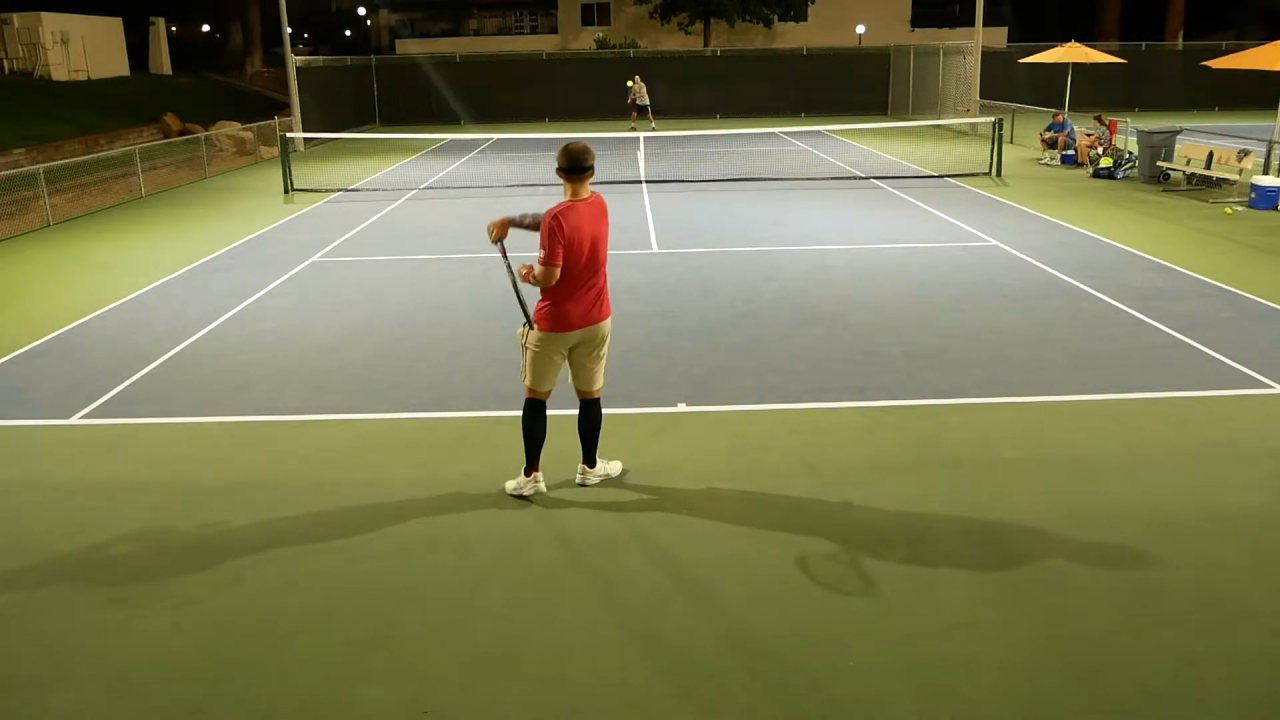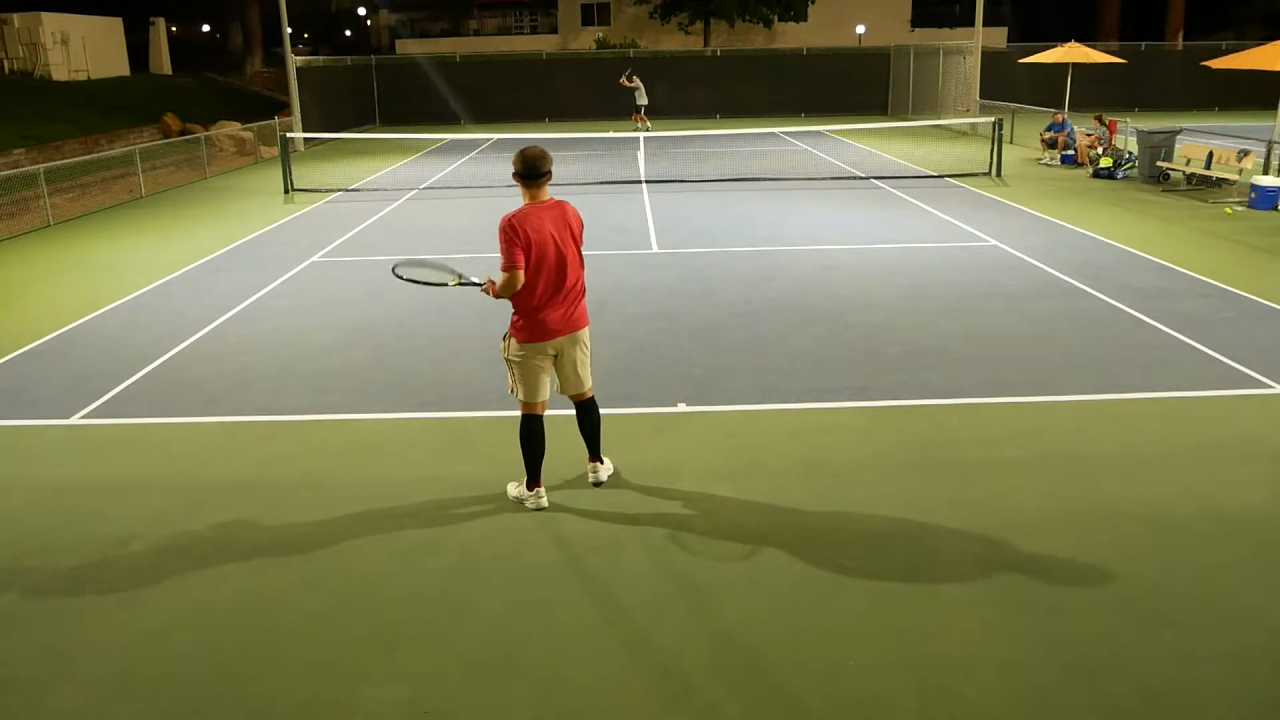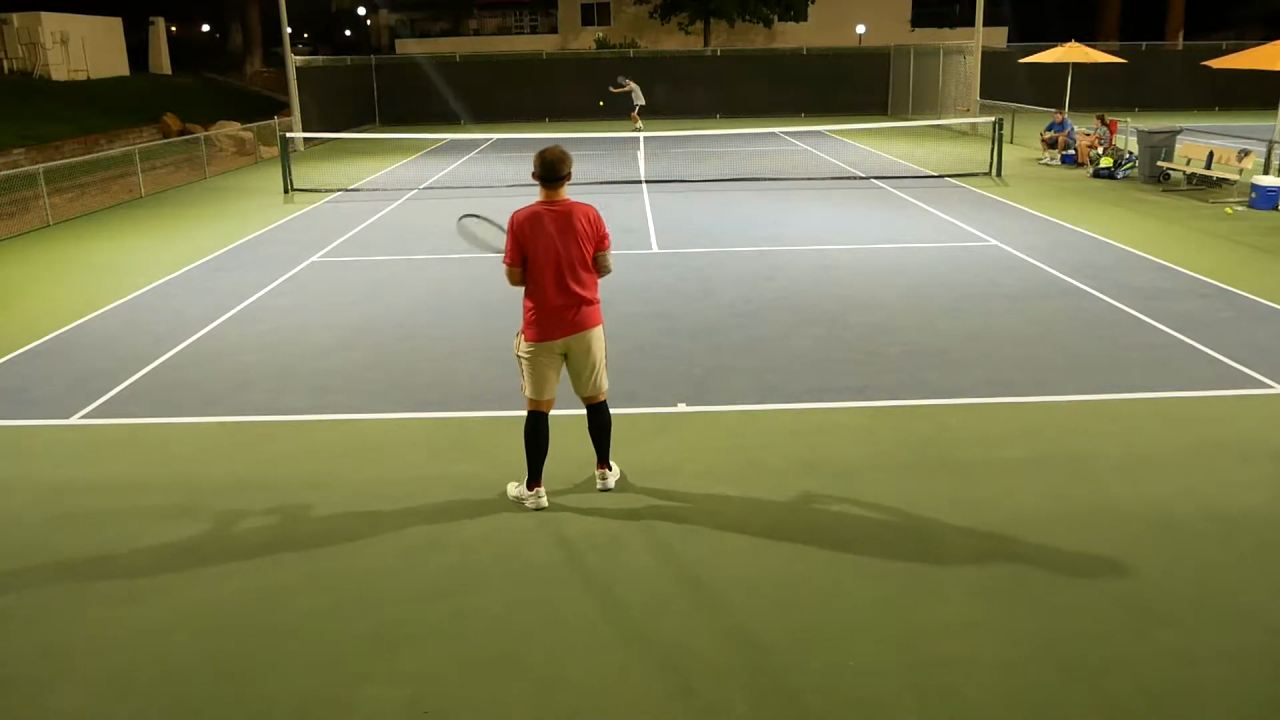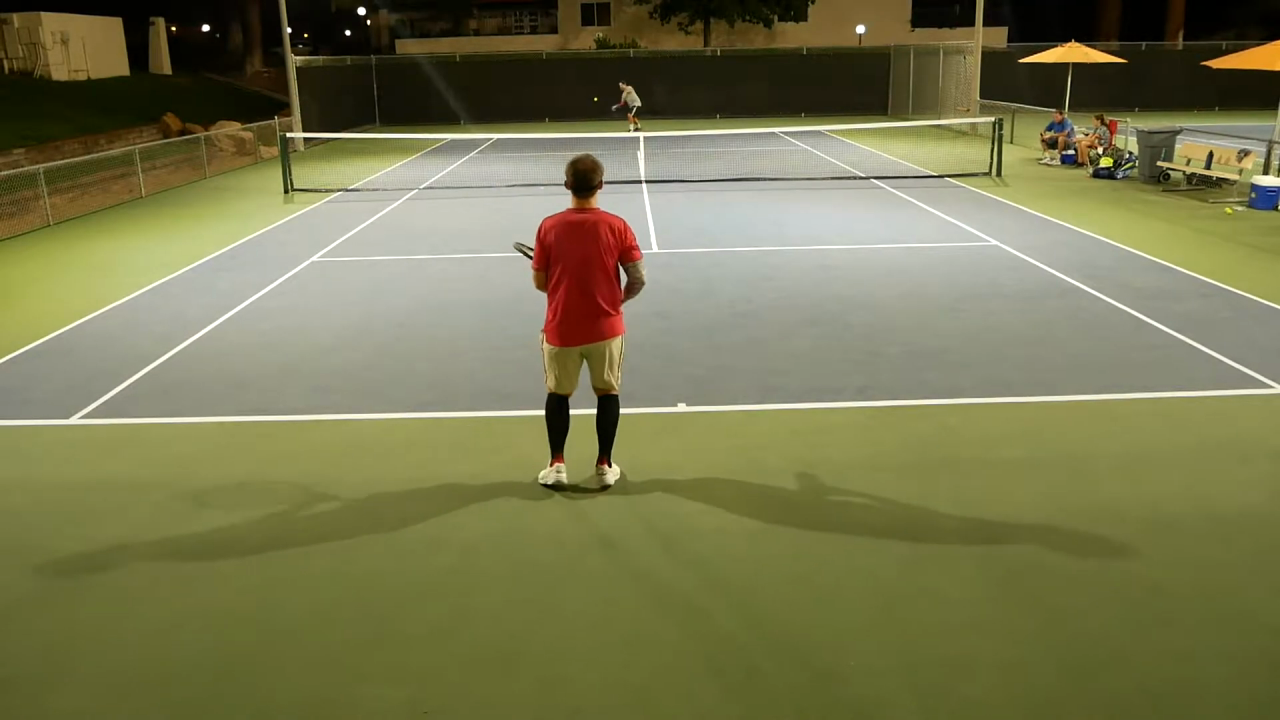
dt=0.4s
person 1, frame 1
left shoulder: (555, 218)
right shoulder: (599, 204)
left elbow: (549, 278)
left wrist: (529, 275)
right wrist: (510, 220)
left hip: (553, 323)
right hip: (595, 321)
left knee: (536, 397)
right knee: (590, 395)
left ankle: (531, 475)
right ankle: (589, 467)
person 1, frame 2
left shoulder: (513, 222)
right shoulder: (570, 212)
left elbow: (515, 282)
left wrist: (494, 290)
left hip: (532, 332)
right hip: (574, 324)
left knee: (532, 409)
right knee: (583, 395)
left ankle: (534, 488)
right ankle: (596, 464)
person 1, frame 3
left shoulder: (521, 220)
right shoulder: (589, 215)
left elbow: (514, 277)
right elbow: (605, 267)
left hip: (541, 330)
right hip: (586, 324)
left knee: (538, 407)
right knee: (595, 399)
left ankle: (534, 488)
right ankle: (604, 469)
person 1, frame 4
left shoulder: (549, 227)
right shoulder: (617, 226)
left elbow: (540, 282)
right elbow: (638, 280)
left hip: (561, 330)
right hip: (605, 328)
left knee: (558, 393)
right knee: (607, 391)
left ankle: (557, 463)
right ankle: (604, 465)
